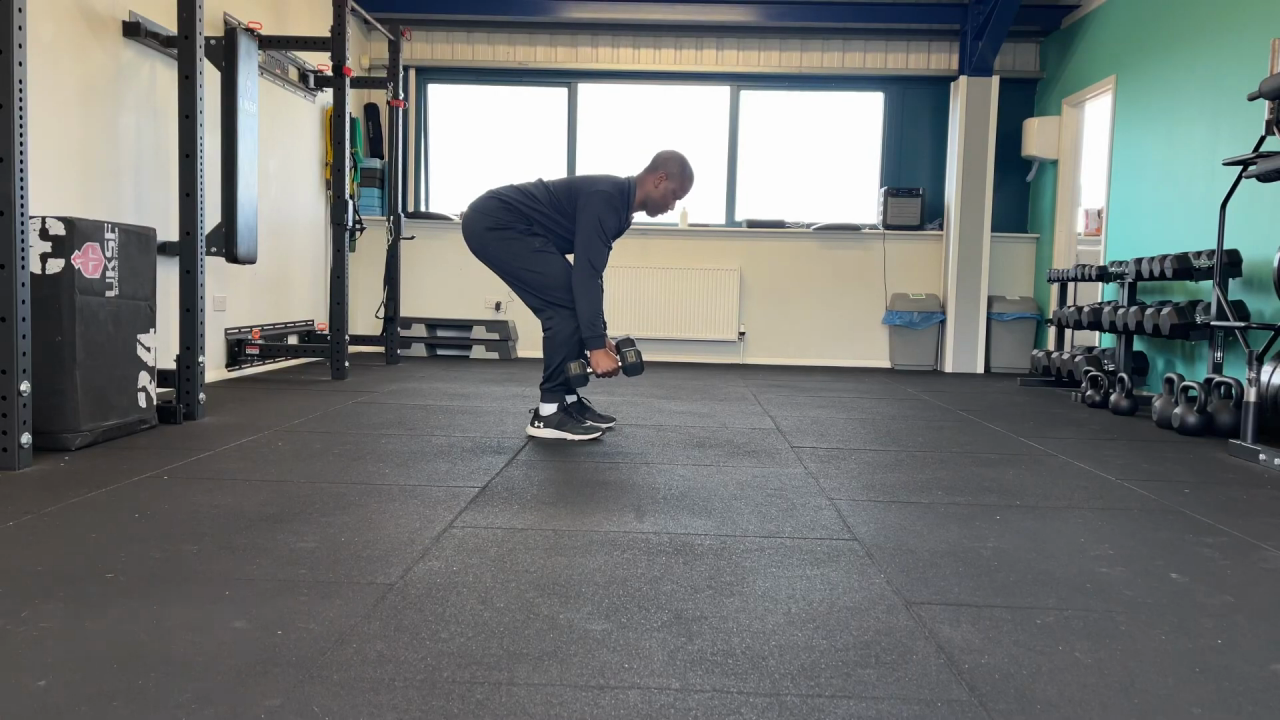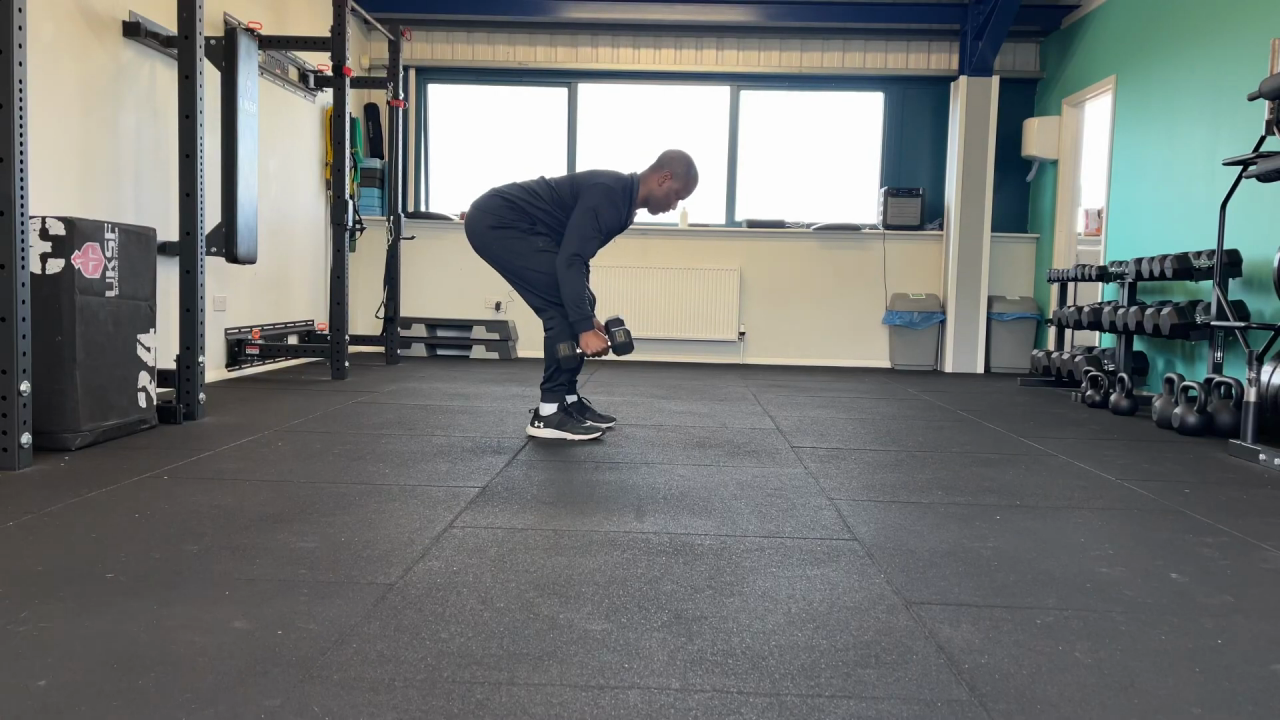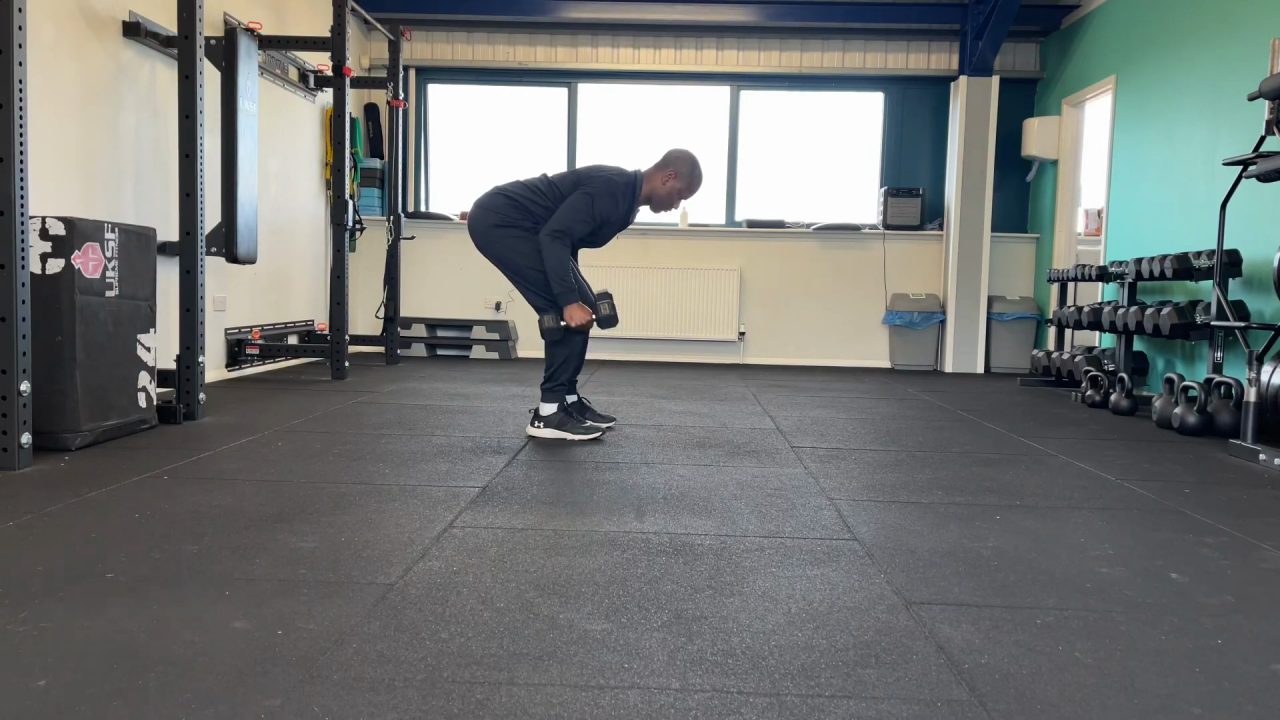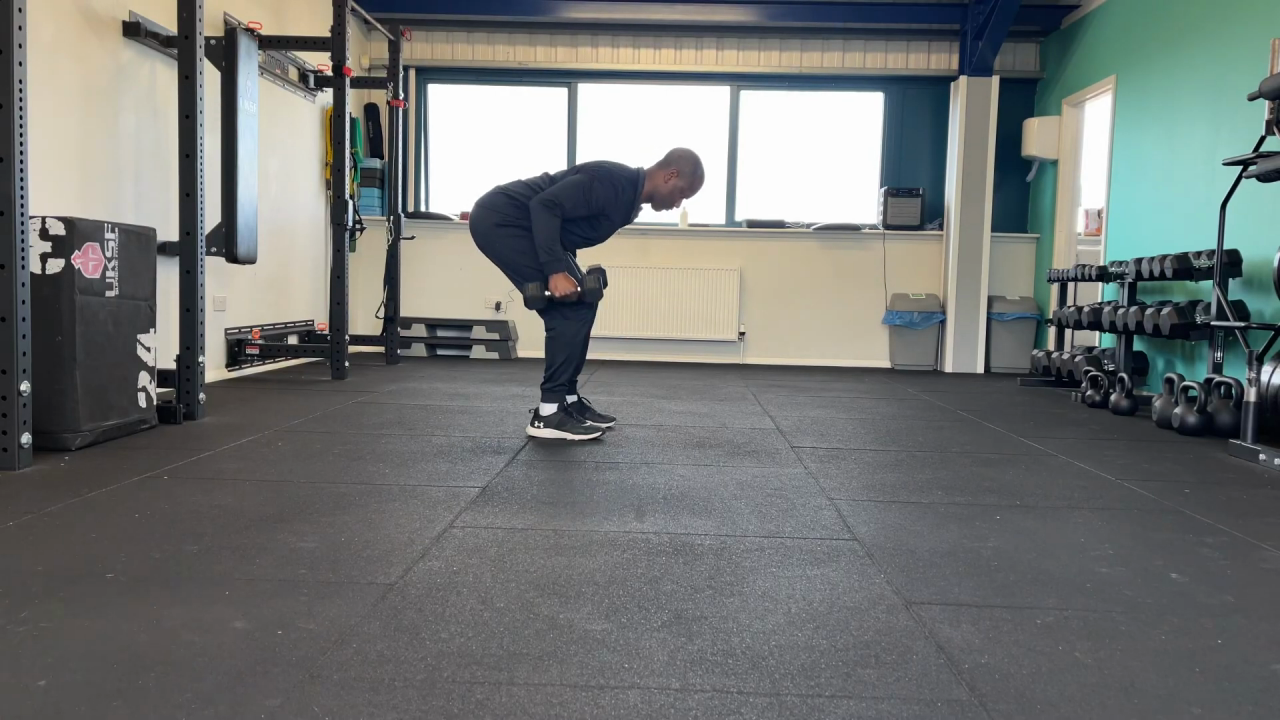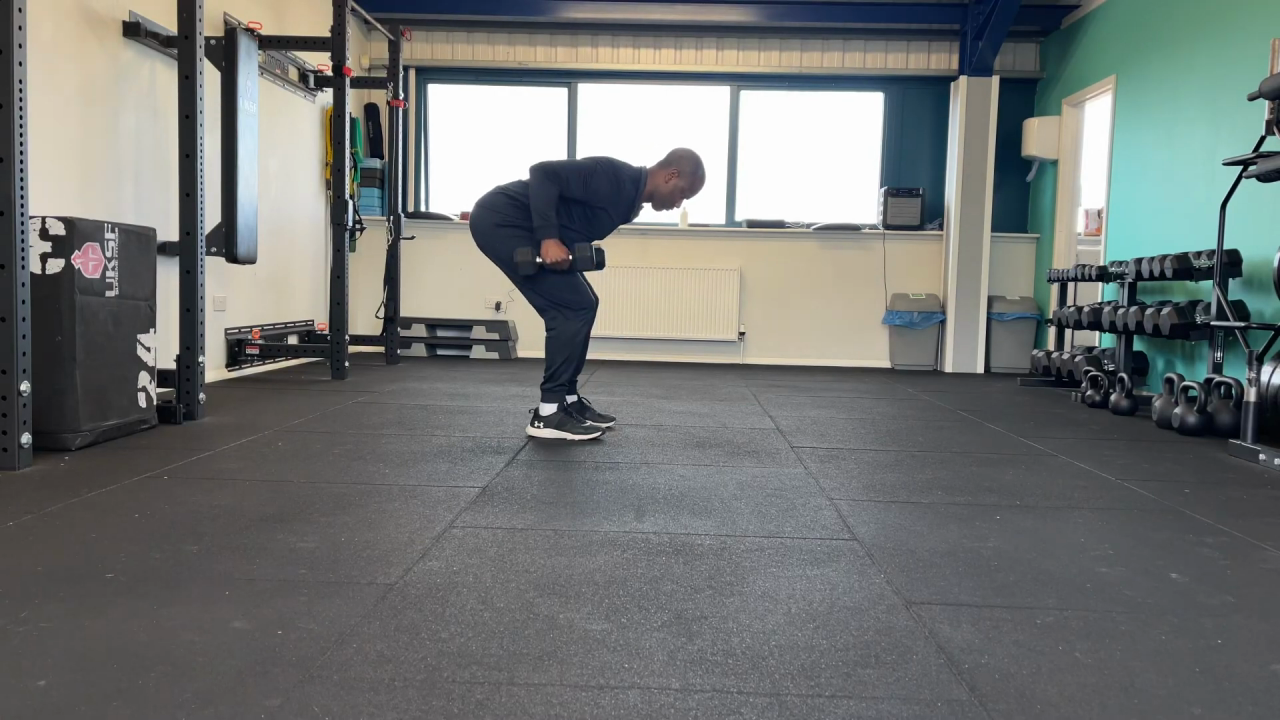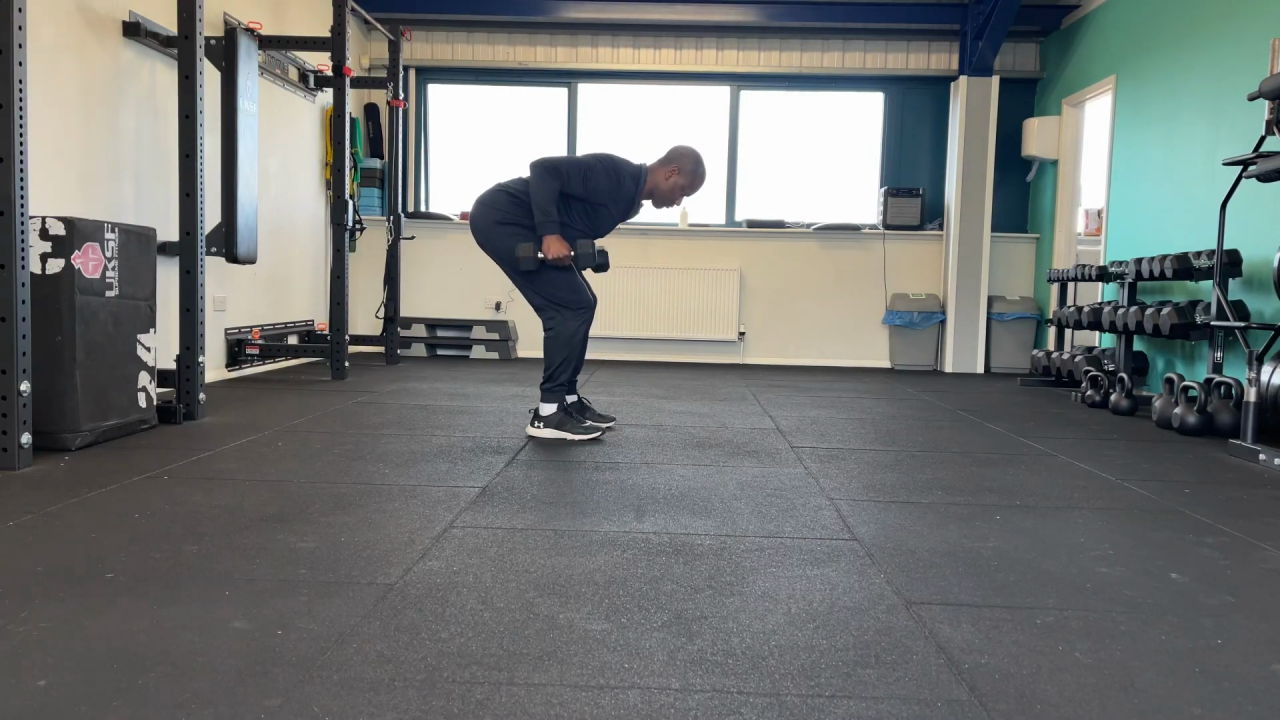
dt=0.2s
person 1, frame 1
left shoulder: (619, 204)
right shoulder: (606, 199)
left elbow: (589, 273)
right elbow: (585, 275)
left wrist: (599, 336)
right wrist: (595, 347)
left hip: (501, 224)
right hip: (493, 223)
left knee: (571, 307)
right knee: (566, 306)
left ankle: (566, 401)
right ankle: (549, 413)
person 1, frame 2
left shoulder: (622, 202)
right shoulder: (609, 195)
left elbow: (575, 256)
right elbow: (569, 260)
left wrist: (588, 319)
right wrist: (584, 328)
left hip: (507, 224)
right hip: (496, 222)
left knee: (576, 307)
right knee: (569, 311)
left ankle: (567, 400)
right ankle: (549, 413)
person 1, frame 3
left shoulder: (626, 200)
right shoulder: (613, 188)
left elbow: (565, 235)
right elbow: (553, 235)
left wrist: (577, 299)
right wrist: (569, 302)
left hip: (508, 222)
right hip: (499, 220)
left knee: (580, 305)
right knee: (571, 310)
left ankle: (567, 400)
right ankle: (549, 413)
person 1, frame 4
left shoulder: (628, 199)
right shoulder: (614, 183)
right elbow: (545, 205)
left wrist: (565, 270)
right wrist: (555, 272)
left hip: (510, 221)
right hip: (499, 219)
left knee: (579, 304)
right knee: (572, 307)
left ankle: (566, 400)
right ankle: (549, 413)
person 1, frame 5
left shoulder: (629, 200)
right shoulder: (615, 178)
right elbow: (544, 172)
right wrist: (548, 238)
left hip: (513, 223)
right hip: (500, 219)
left knee: (581, 304)
right knee: (573, 306)
left ankle: (567, 400)
right ankle: (548, 414)
person 1, frame 6
left shoulder: (630, 198)
right shoulder: (615, 175)
right elbow: (543, 168)
right wrist: (550, 233)
left hip: (514, 221)
right hip: (499, 217)
left knee: (580, 304)
right knee: (571, 306)
left ankle: (566, 400)
right ankle: (548, 413)
